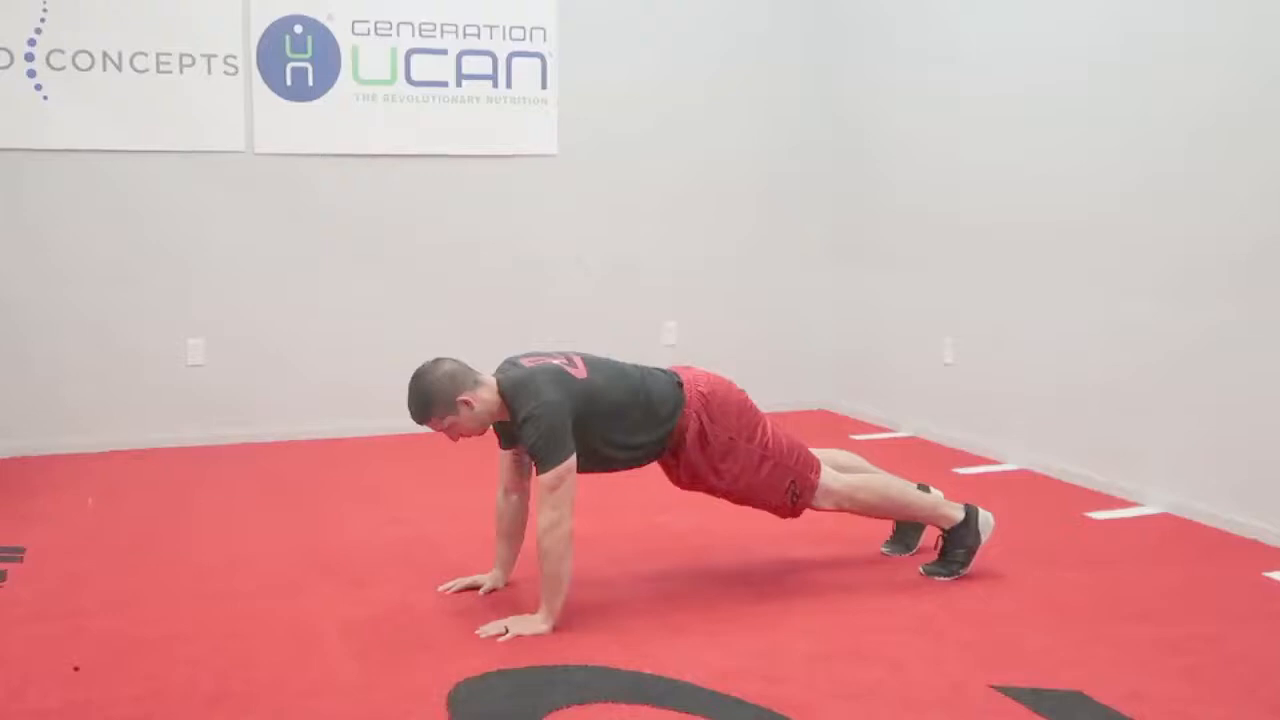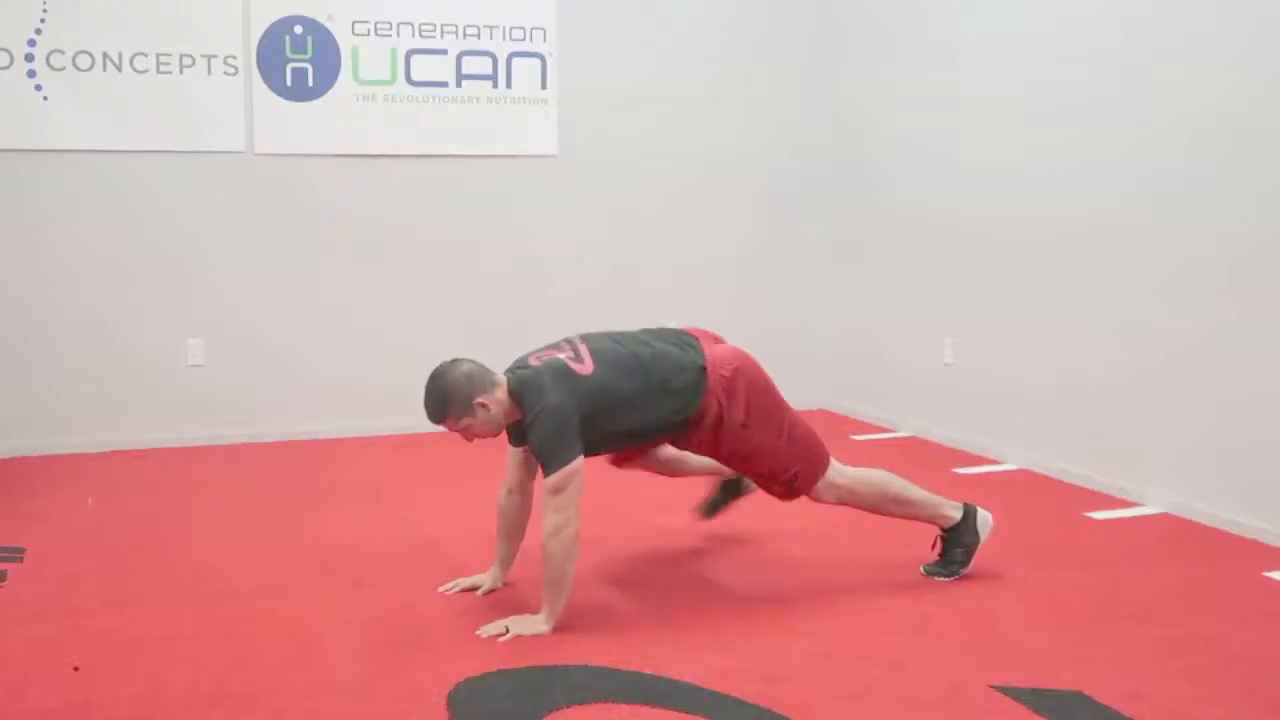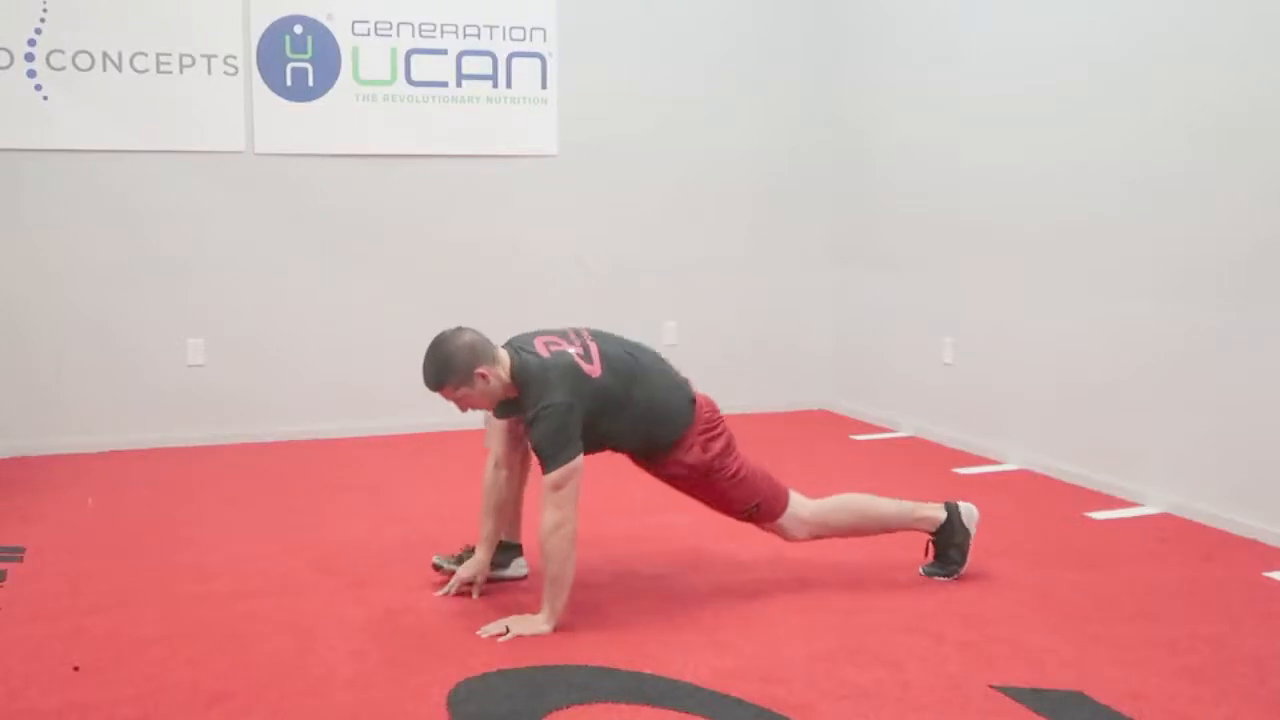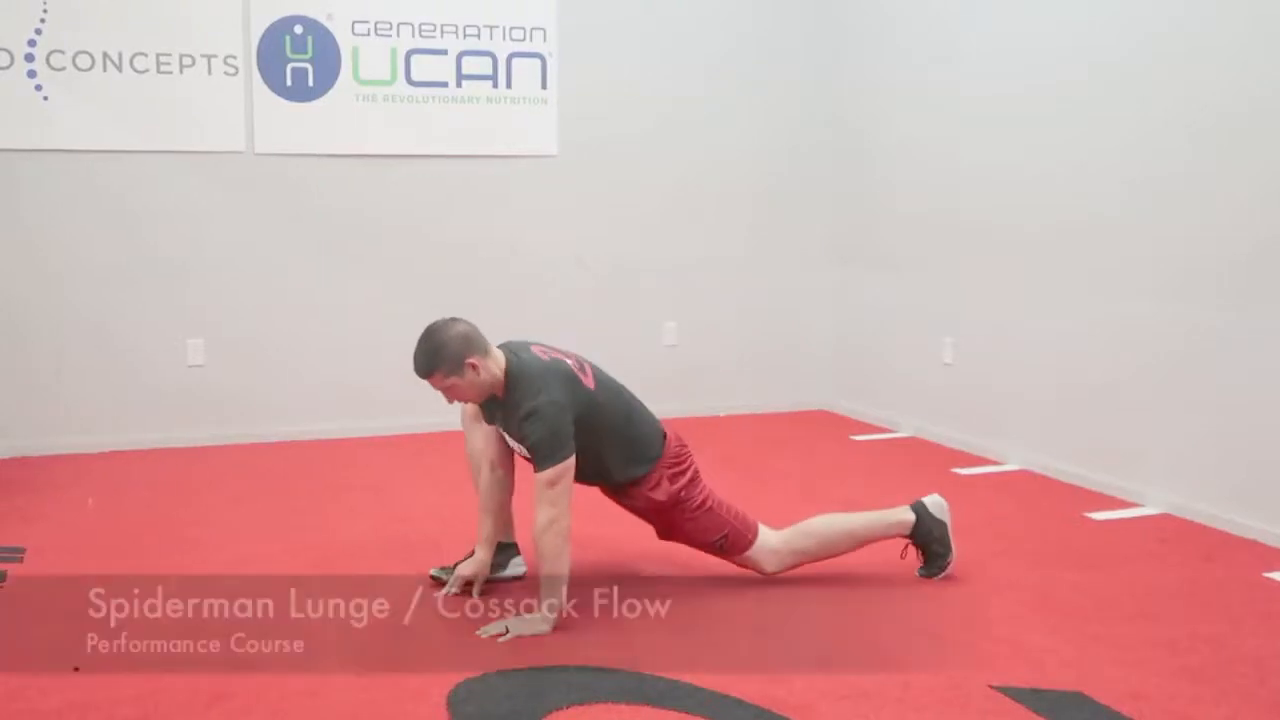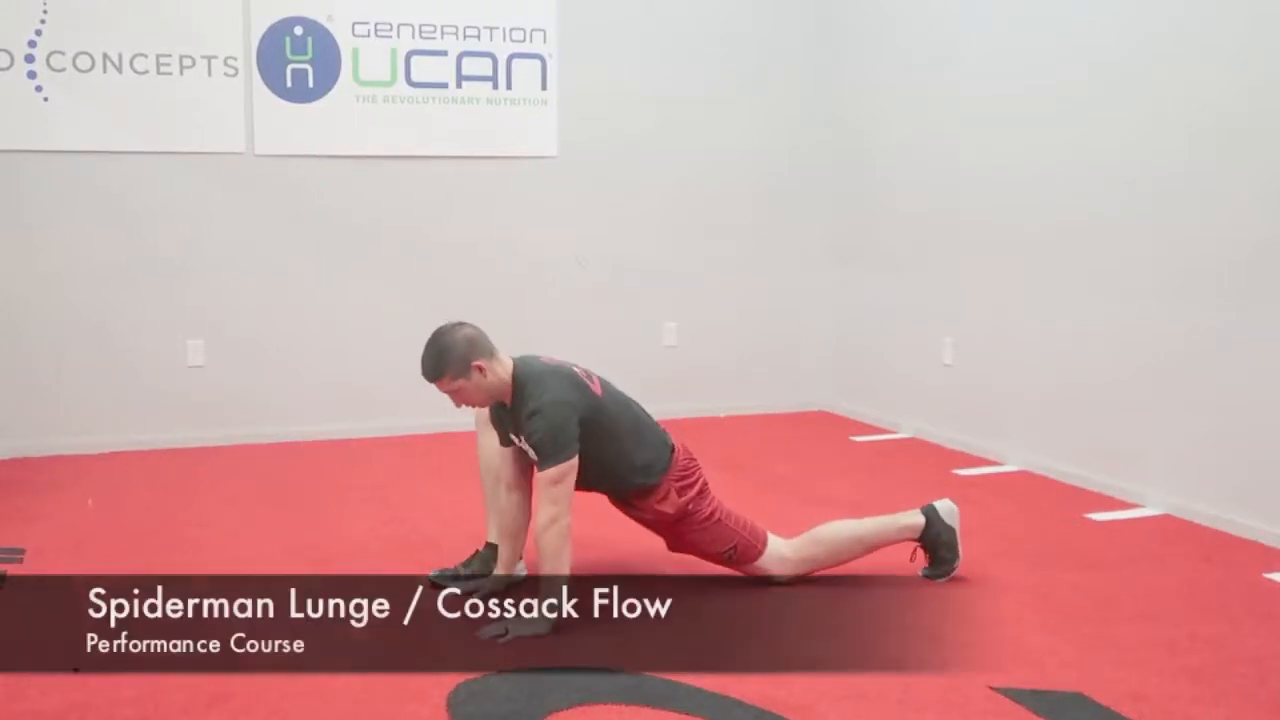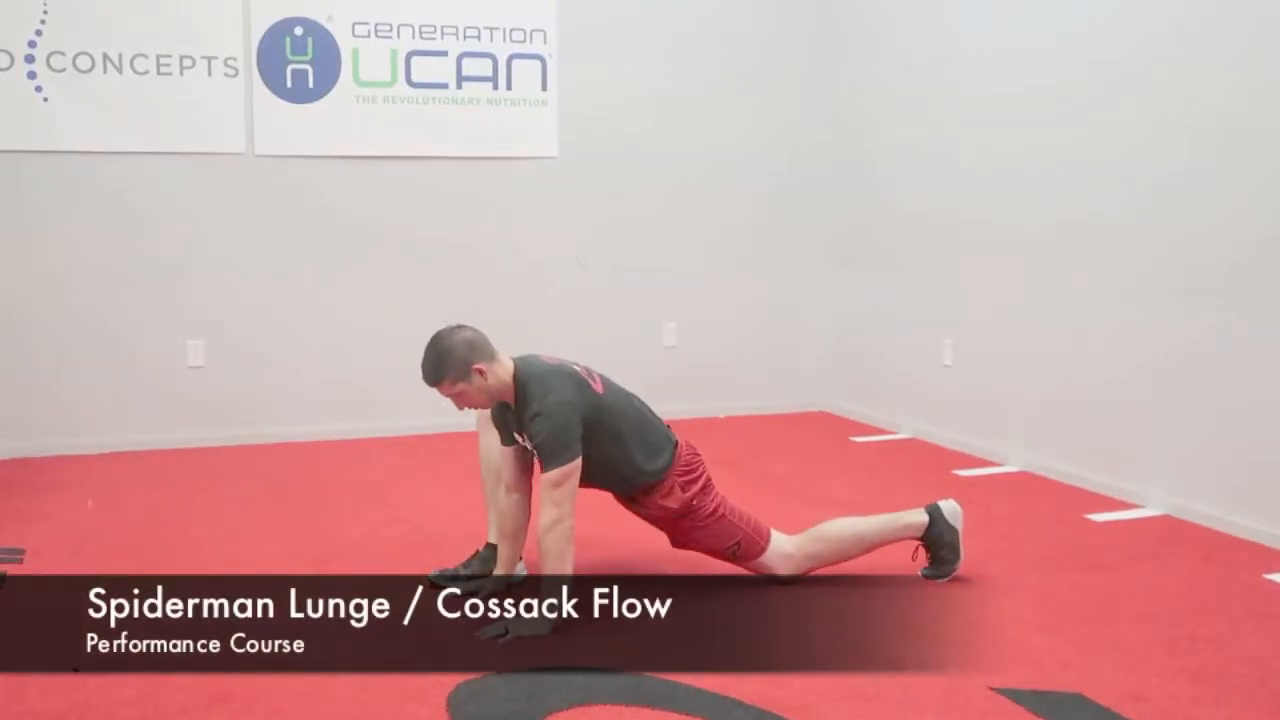
dt=0.3s
person 1, frame 1
left shoulder: (540, 409)
right shoulder: (505, 391)
left elbow: (556, 519)
right elbow: (512, 491)
left wrist: (545, 617)
right wrist: (499, 571)
left hip: (700, 419)
right hip: (678, 413)
left knee: (822, 491)
right knee: (802, 465)
left ankle: (959, 519)
right ankle: (918, 494)
person 1, frame 2
left shoulder: (548, 407)
right shoulder: (517, 385)
left elbow: (560, 519)
right elbow: (516, 486)
left wrist: (546, 618)
right wrist: (498, 569)
left hip: (721, 391)
right hip: (692, 352)
left knee: (827, 483)
right knee: (624, 453)
left ankle: (958, 519)
right ankle: (732, 470)
person 1, frame 3
left shoulder: (551, 399)
right shoulder: (512, 362)
left elbow: (559, 515)
right elbow: (503, 462)
left wrist: (547, 617)
right wrist: (481, 556)
left hip: (683, 437)
right hip: (648, 400)
left knee: (799, 523)
right knee: (507, 432)
left ankle: (943, 518)
right ankle: (506, 551)
person 1, frame 4
left shoulder: (542, 402)
right shoulder: (498, 368)
left elbow: (553, 517)
right elbow: (496, 466)
left wrist: (544, 615)
right wrist: (485, 552)
left hip: (654, 477)
right hip: (616, 458)
left knee: (773, 554)
right knee: (479, 424)
left ankle: (916, 518)
right ankle: (502, 555)
person 1, frame 5
left shoulder: (547, 406)
right shoulder: (506, 386)
left elbow: (554, 518)
right elbow: (515, 487)
left wrist: (546, 616)
right wrist: (501, 572)
left hip: (662, 489)
right hip: (623, 469)
left knee: (785, 562)
right knee: (487, 433)
left ankle: (926, 521)
right ankle: (494, 556)
person 1, frame 6
left shoulder: (549, 405)
right shoulder: (508, 392)
left elbow: (556, 519)
right elbow: (512, 488)
right wrist: (500, 576)
left hip: (666, 484)
right hip: (630, 466)
left knee: (788, 559)
right knee: (490, 437)
left ankle: (929, 521)
right ankle: (492, 556)
